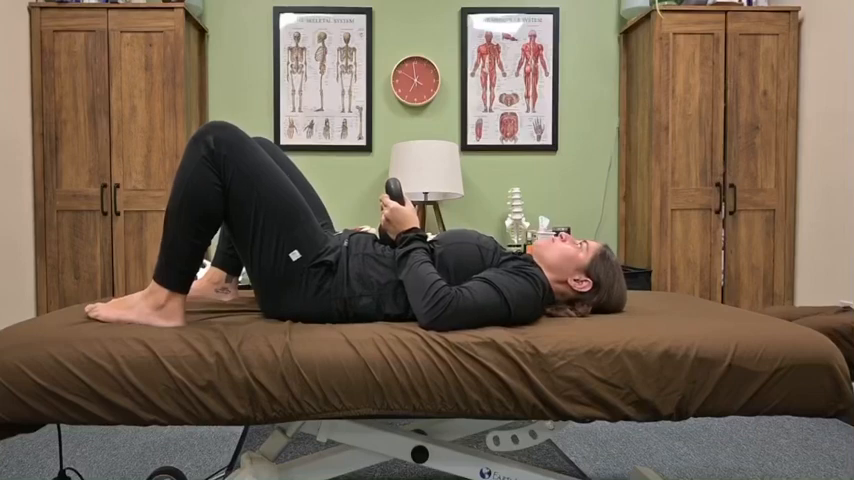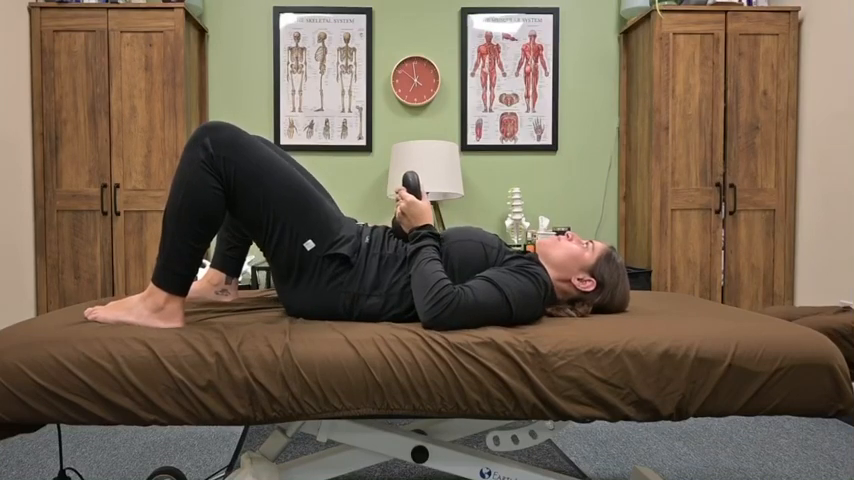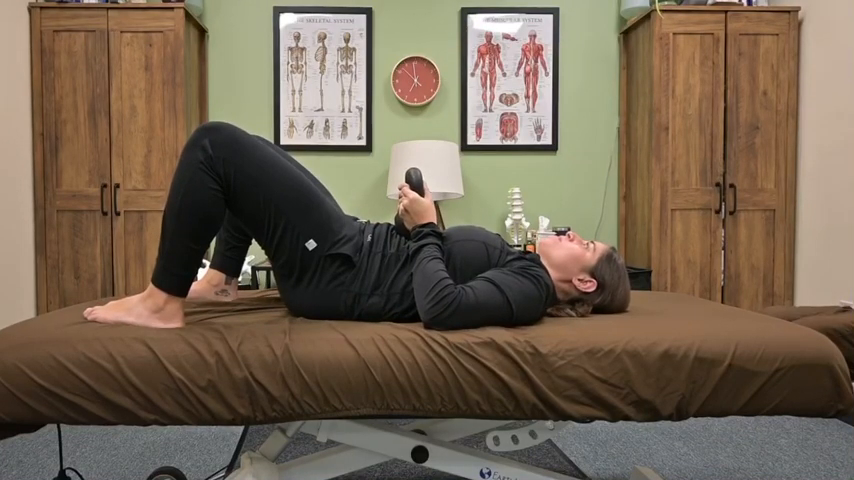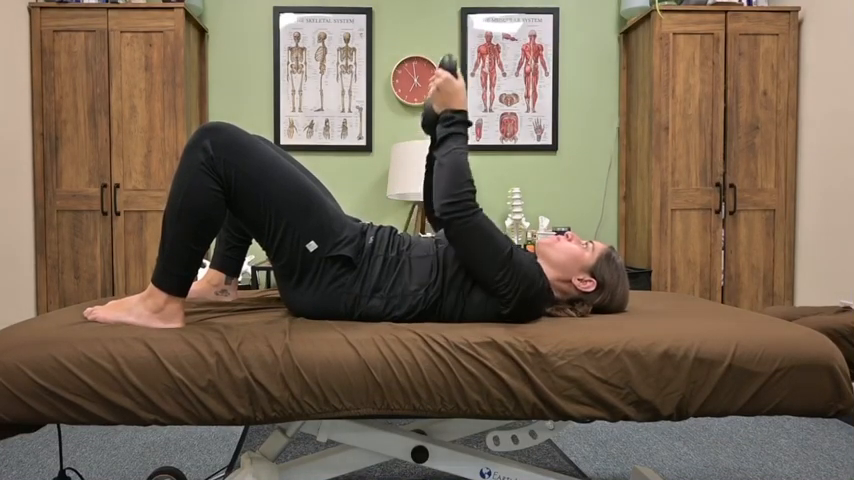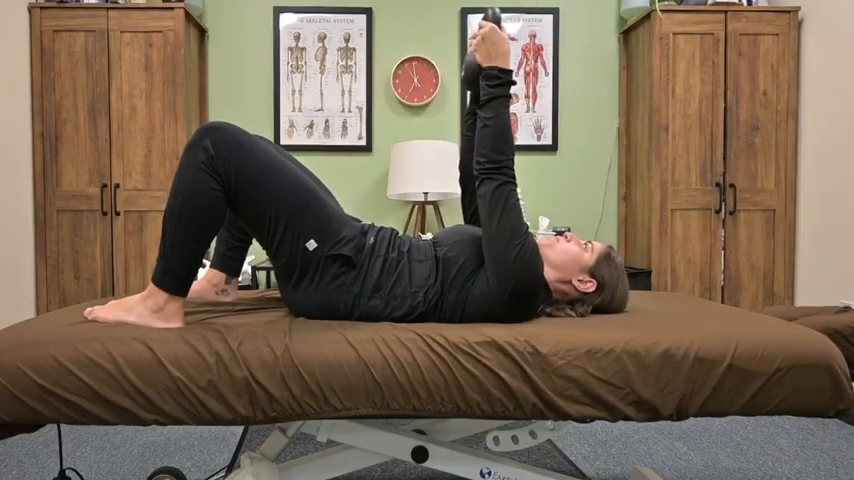
dt=1s
person 1, frame 1
left shoulder: (523, 291)
right shoulder: (517, 268)
left elbow: (437, 308)
left wrist: (409, 236)
right wrist: (407, 236)
left hip: (314, 278)
right hip: (338, 253)
left knee: (218, 142)
right knee: (256, 149)
left ankle: (164, 300)
right ankle: (220, 278)
person 1, frame 2
left shoulder: (527, 290)
right shoulder: (520, 267)
left elbow: (439, 307)
left wrist: (422, 232)
right wrist: (418, 229)
left hip: (331, 272)
right hip: (352, 246)
left knee: (215, 143)
right knee: (247, 150)
left ankle: (162, 302)
right ankle: (220, 279)
person 1, frame 3
left shoulder: (528, 291)
right shoulder: (522, 267)
left elbow: (441, 307)
left wrist: (424, 229)
right wrist: (423, 223)
left hip: (334, 271)
right hip: (355, 244)
left knee: (214, 144)
right knee: (240, 151)
left ankle: (161, 303)
right ankle: (219, 279)
person 1, frame 4
left shoulder: (521, 287)
right shoulder: (514, 271)
left elbow: (454, 208)
right elbow: (444, 211)
left wrist: (454, 118)
right wrist: (441, 126)
left hip: (335, 272)
right hip: (353, 251)
left knee: (215, 144)
right knee: (240, 151)
left ankle: (162, 303)
right ankle: (218, 280)
person 1, frame 5
left shoulder: (520, 281)
right shoulder: (511, 269)
left elbow: (496, 176)
right elbow: (476, 181)
left wrist: (498, 74)
right wrist: (480, 87)
left hip: (334, 270)
right hip: (353, 250)
left knee: (216, 143)
right knee: (242, 153)
left ankle: (163, 301)
right ankle: (219, 280)
